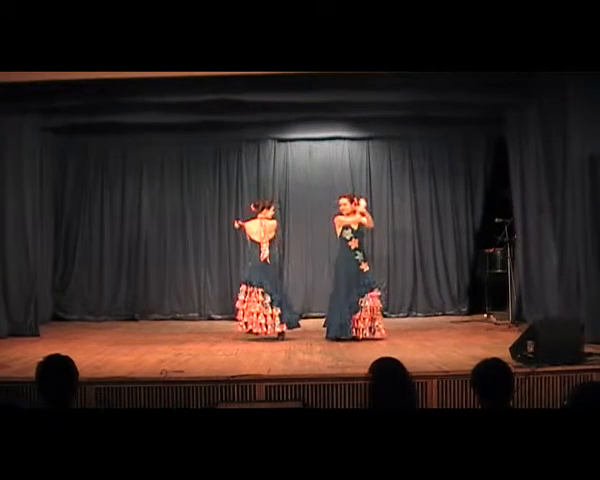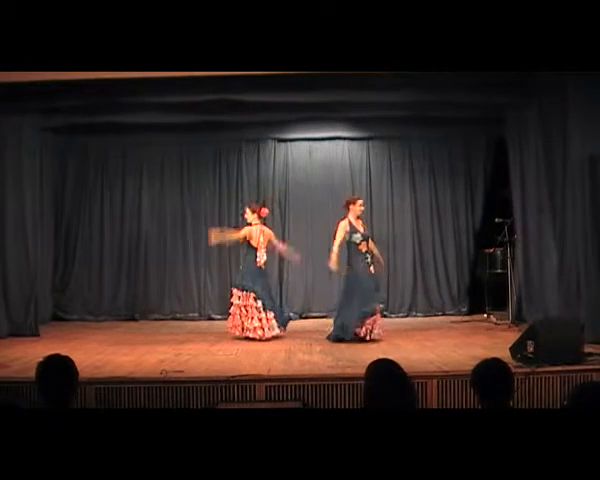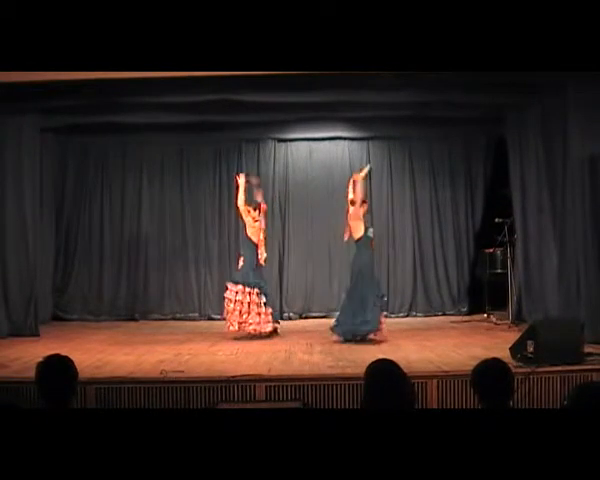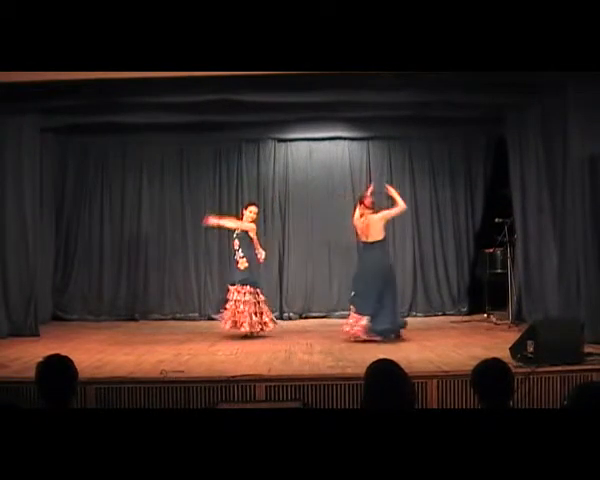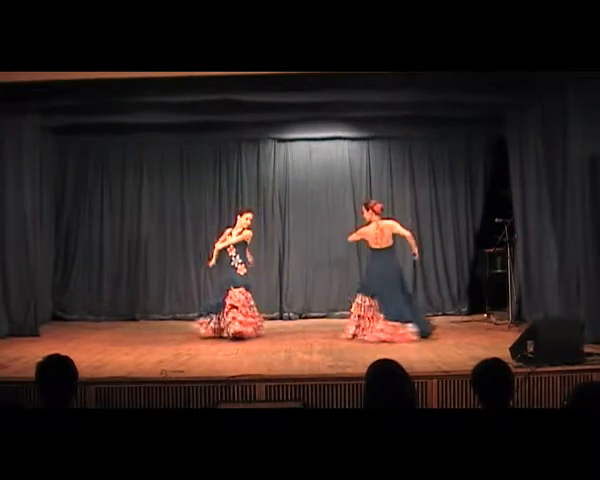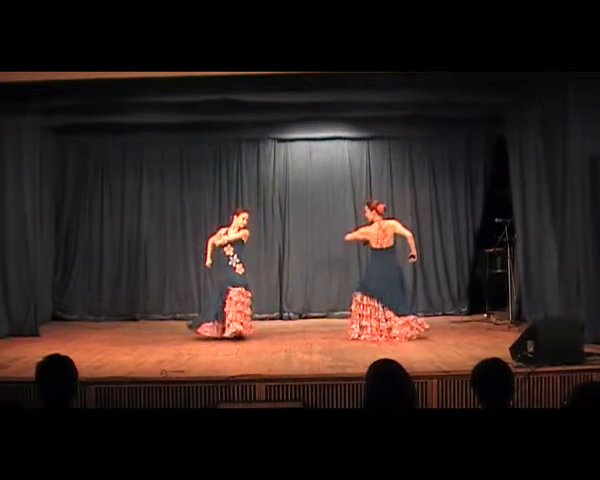
dt=0.3s
person 1, frame 1
left shoulder: (361, 219)
right shoulder: (338, 220)
left elbow: (370, 224)
right elbow: (352, 220)
left wrist: (363, 210)
right wrist: (360, 210)
left hip: (360, 262)
right hip: (345, 262)
left knee: (367, 297)
right knee: (345, 296)
left ankle: (363, 331)
right ankle: (343, 331)
person 1, frame 2
left shoulder: (361, 223)
right shoulder: (344, 224)
right elbow: (337, 243)
left wrist: (376, 253)
right wrist: (333, 258)
left hip: (366, 265)
right hip: (355, 265)
left knee: (369, 300)
right knee: (358, 299)
left ankle: (363, 332)
right ankle: (346, 332)
person 1, frame 3
left shoulder: (351, 214)
right shoulder: (356, 216)
left elbow: (351, 199)
right elbow: (358, 198)
left wrist: (352, 181)
right wrist: (358, 180)
left hip: (360, 261)
right hip: (363, 262)
left knee: (359, 296)
right knee: (364, 297)
left ankle: (351, 331)
right ankle: (356, 331)
person 1, frame 4
left shoulder: (357, 221)
right shoulder: (379, 217)
left elbow: (358, 208)
right elbow: (402, 207)
left wrist: (367, 194)
right wrist: (394, 193)
left hip: (364, 264)
right hip: (381, 262)
left knee: (363, 296)
right knee: (384, 296)
left ankle: (363, 328)
right ankle: (383, 330)
person 1, frame 5
left shoulder: (365, 230)
right shoulder: (390, 224)
left elbow: (350, 239)
right elbow: (408, 234)
right wrist: (415, 249)
left hip: (374, 269)
right hip: (391, 267)
left knee: (368, 299)
right knee: (397, 299)
left ankle: (368, 332)
right ankle: (405, 330)
person 1, frame 6
left shoulder: (367, 230)
right shoulder: (392, 224)
left elbow: (347, 237)
right elbow: (409, 235)
right wrist: (413, 251)
left hip: (375, 269)
right hip: (392, 267)
left knee: (369, 300)
right knee: (396, 299)
left ankle: (370, 331)
right ankle: (402, 330)
person 2, frame 1
left shoulder: (248, 226)
right shoulder: (273, 224)
left hip: (254, 265)
right hip: (269, 266)
left knee: (252, 295)
right knee: (274, 295)
left ankle: (253, 326)
right ankle: (280, 330)
person 2, frame 2
left shoulder: (249, 230)
right shoulder: (268, 232)
left elbow: (235, 235)
right elbow: (279, 246)
left wrist: (218, 236)
right wrist: (291, 255)
left hip: (248, 271)
right hip: (261, 271)
left knee: (246, 300)
right knee: (264, 298)
left ankle: (250, 331)
right ankle: (268, 329)
person 2, frame 3
left shoulder: (252, 225)
right shoulder: (261, 224)
left elbow: (241, 206)
right elbow: (258, 203)
left wrist: (241, 185)
right wrist: (256, 187)
left hip: (248, 268)
right hip: (255, 267)
left knee: (245, 296)
right knee: (257, 296)
right ankle: (270, 326)
person 2, frame 4
left shoulder: (252, 226)
right shoulder: (240, 226)
left elbow: (233, 224)
left wrist: (216, 221)
right wrist: (216, 220)
left hip: (247, 267)
right hip: (240, 267)
left knee: (243, 294)
right knee: (242, 296)
left ankle: (252, 327)
right ankle: (251, 328)
person 2, frame 5
left shoulder: (249, 233)
right shoulder: (229, 231)
left elbow: (235, 240)
right elbow: (218, 243)
left wrist: (224, 244)
right wrist: (214, 258)
left hip: (242, 271)
right hip: (230, 271)
left knee: (239, 298)
right knee: (228, 298)
left ankle: (237, 329)
person 2, frame 6
left shoulder: (244, 232)
right shoulder: (223, 231)
left elbow: (232, 237)
right elbow: (211, 241)
left wrist: (221, 240)
right wrist: (209, 258)
left hip: (237, 271)
right hip: (225, 270)
left knee: (238, 297)
right knee: (224, 297)
left ankle: (236, 329)
right ankle: (224, 329)
